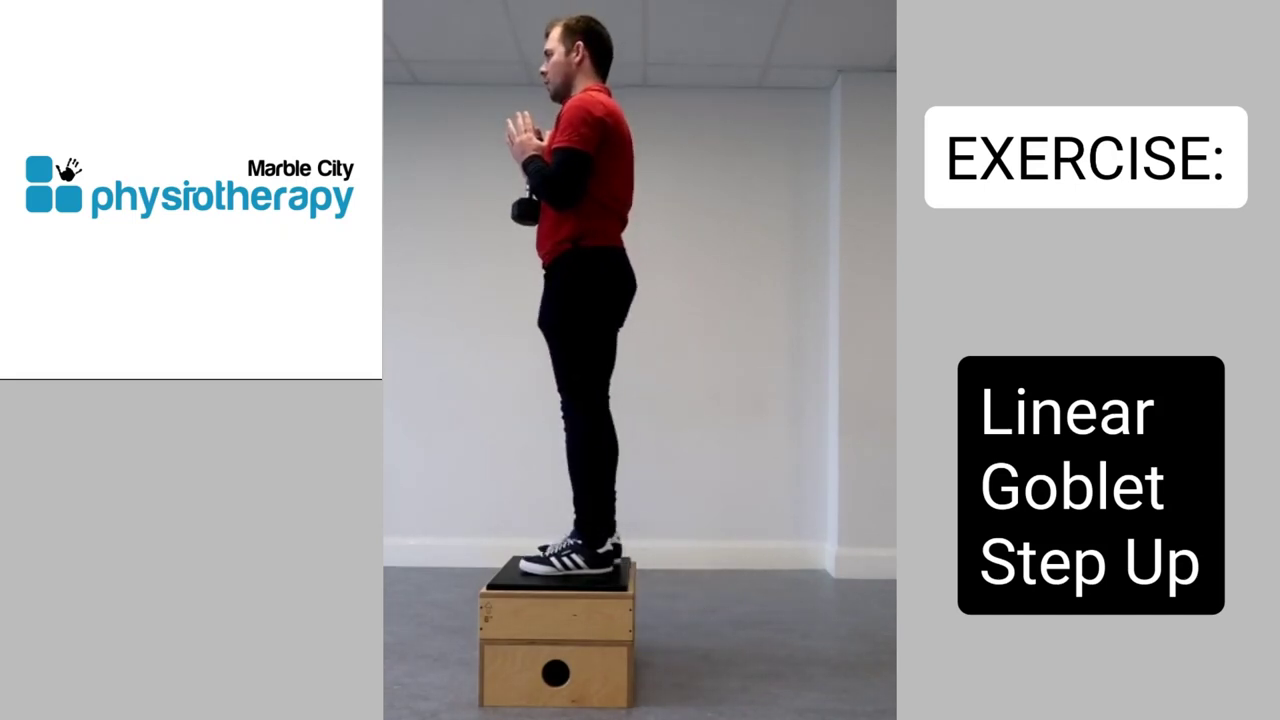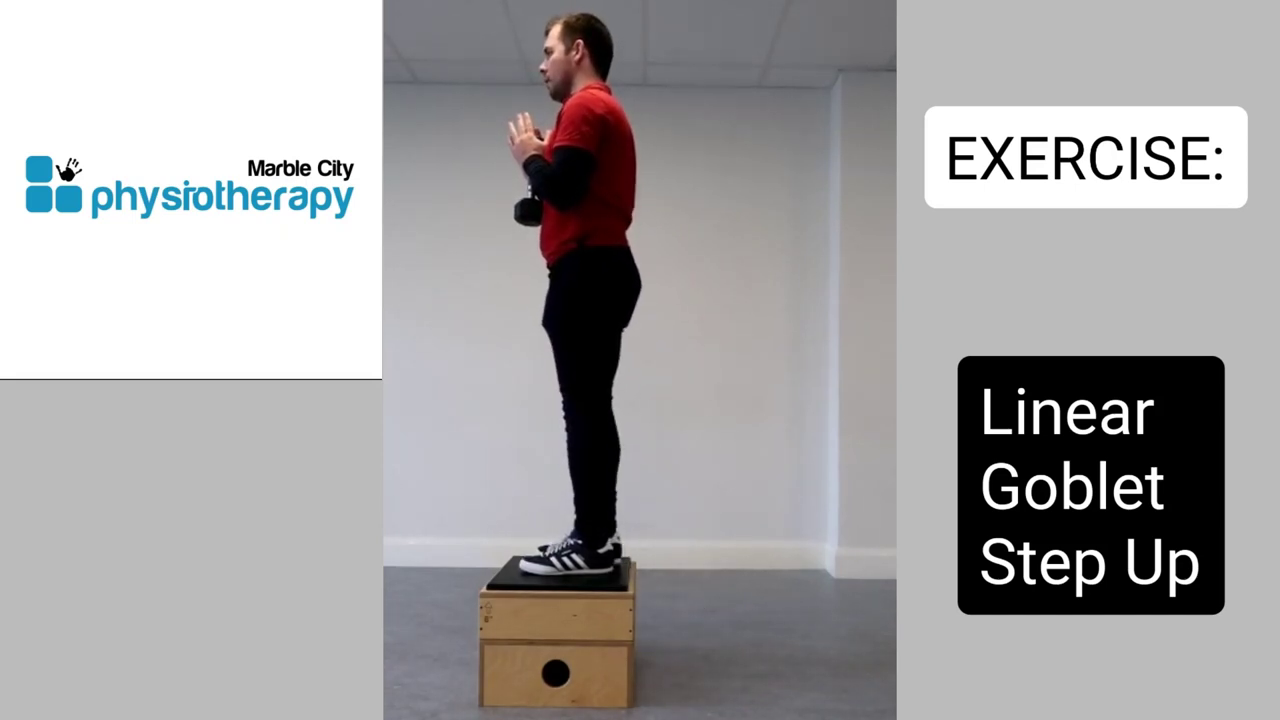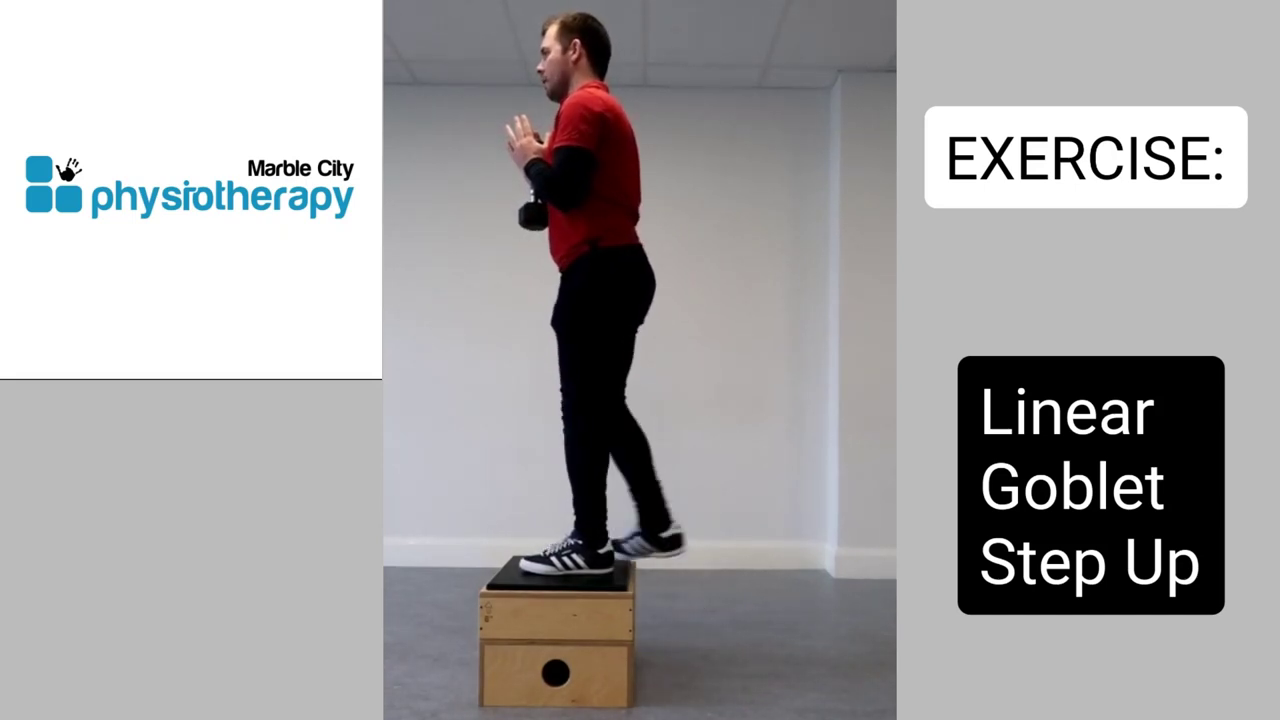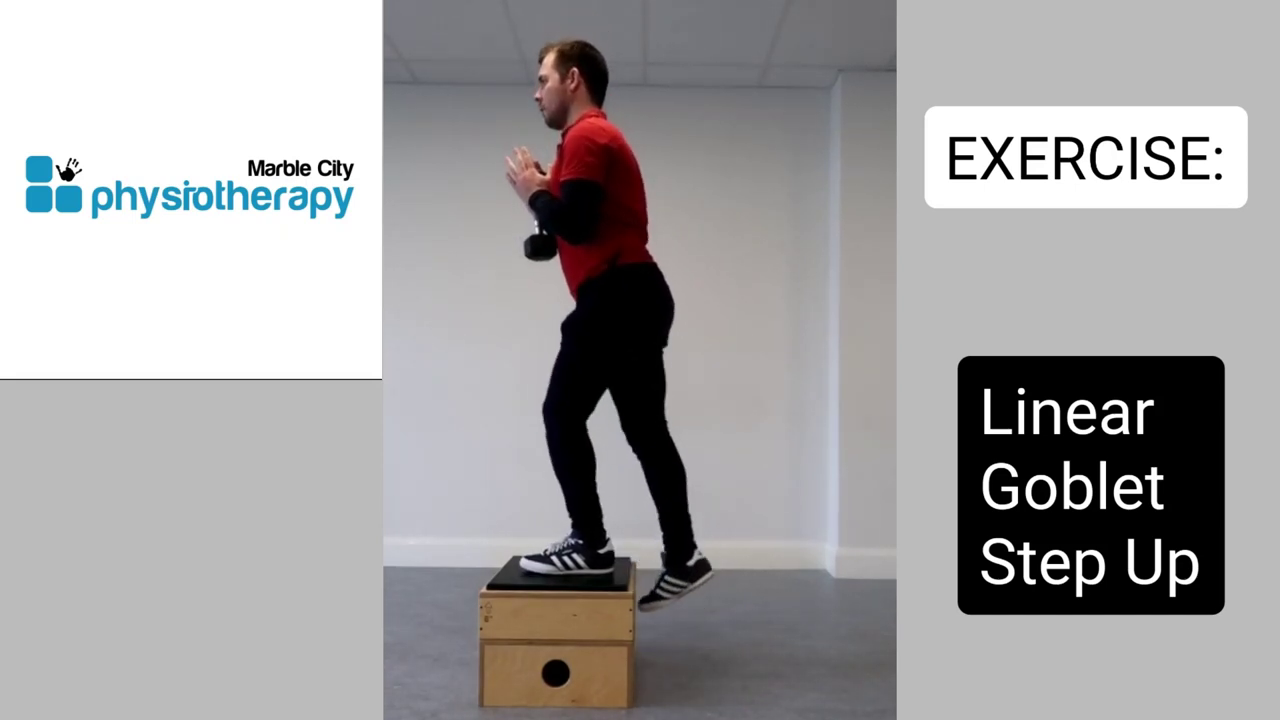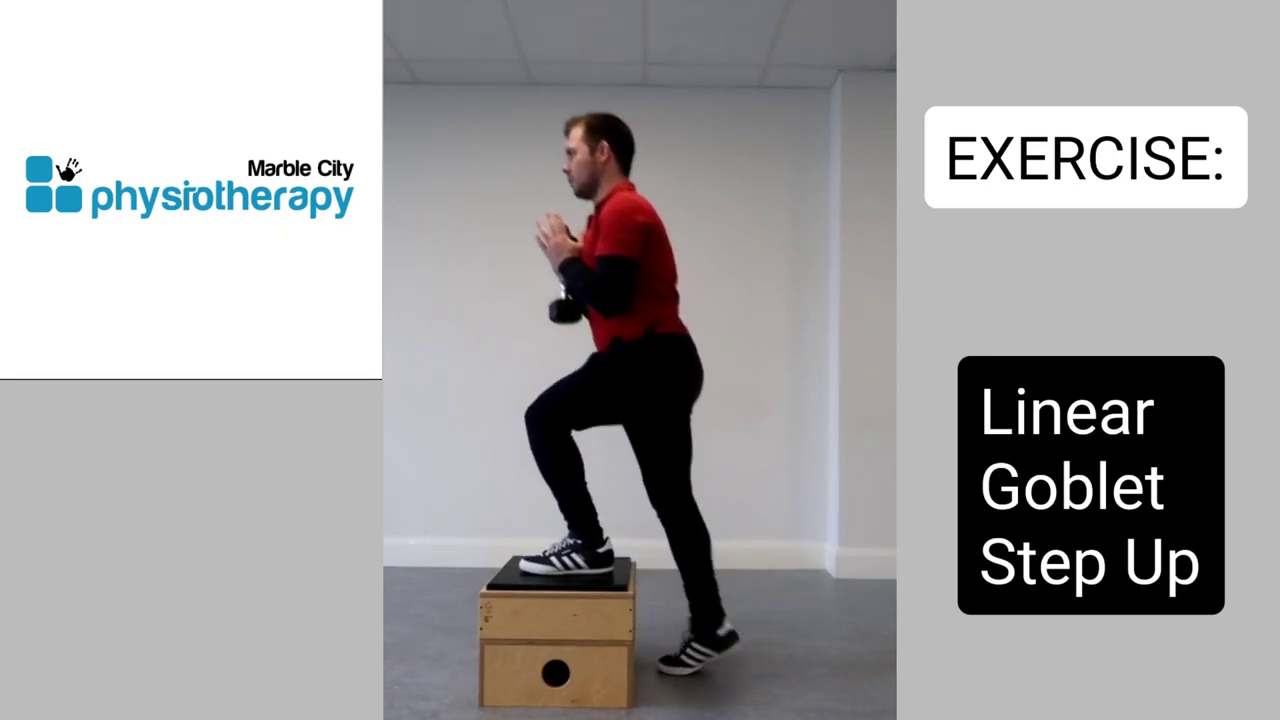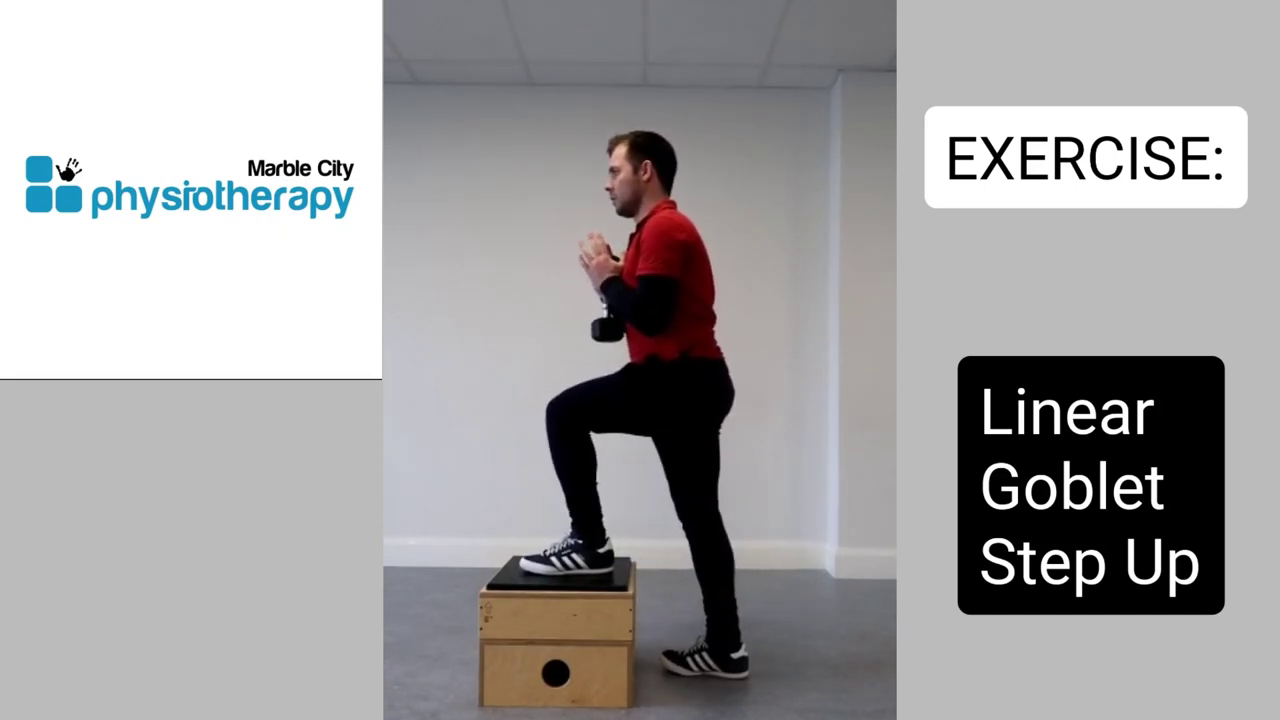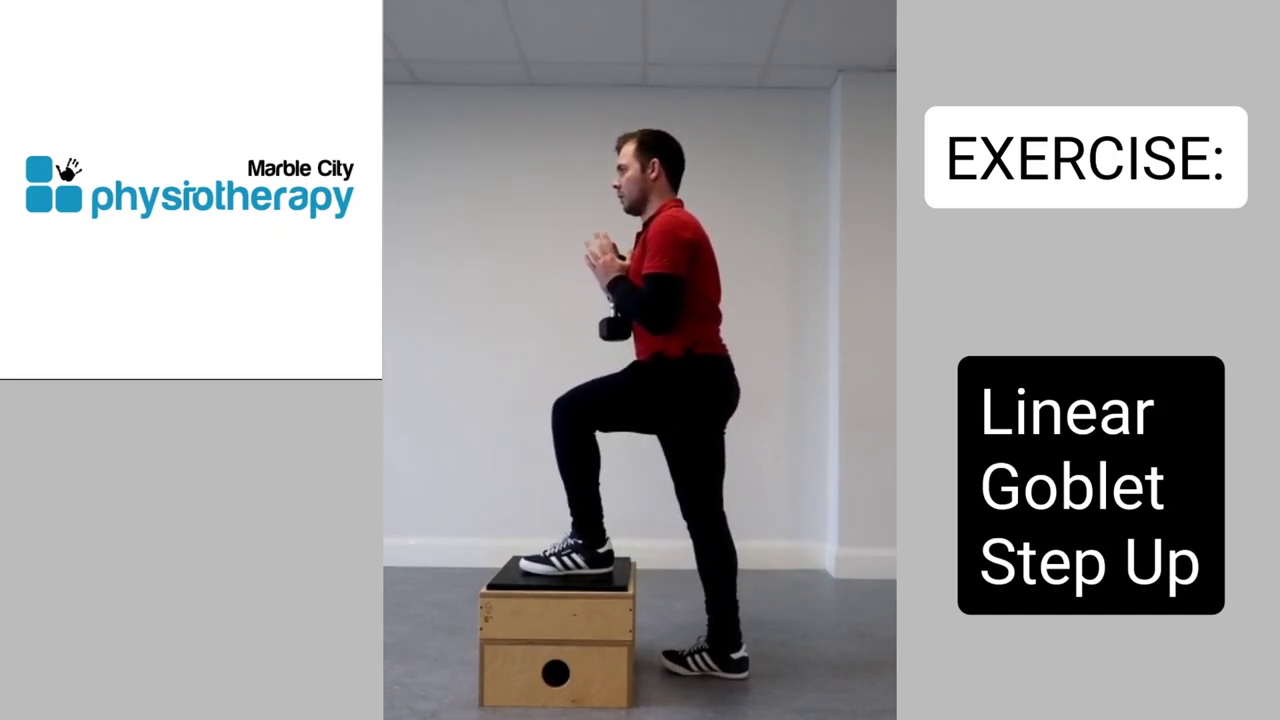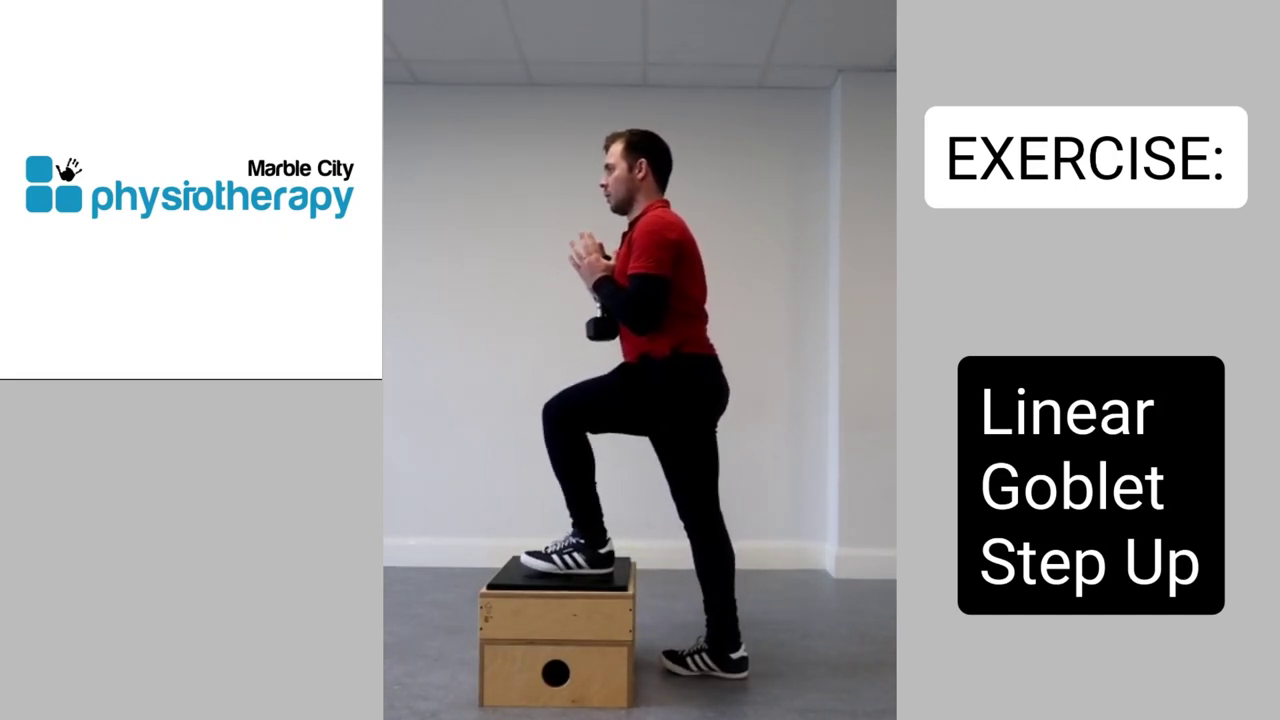
dt=0.4s
person 1, frame 1
left shoulder: (584, 109)
right shoulder: (601, 112)
left elbow: (560, 190)
left wrist: (529, 156)
right wrist: (542, 161)
left hip: (582, 274)
right hip: (596, 273)
left knee: (582, 408)
right knee: (588, 407)
left ankle: (591, 543)
right ankle: (597, 535)
person 1, frame 2
left shoulder: (585, 107)
right shoulder: (602, 110)
left elbow: (563, 190)
left wrist: (529, 156)
right wrist: (544, 160)
left hip: (588, 275)
right hip: (602, 272)
left knee: (584, 408)
right knee: (590, 408)
left ankle: (591, 543)
right ankle: (597, 535)
person 1, frame 3
left shoulder: (583, 107)
right shoulder: (601, 109)
left elbow: (566, 191)
left wrist: (530, 159)
right wrist: (544, 161)
left hip: (599, 276)
right hip: (616, 272)
left knee: (582, 410)
right knee: (604, 407)
left ankle: (590, 544)
right ankle: (657, 525)
person 1, frame 4
left shoulder: (585, 137)
right shoulder: (597, 138)
left elbow: (576, 224)
left wrist: (533, 192)
right wrist: (546, 192)
left hip: (618, 298)
right hip: (635, 298)
left knee: (563, 413)
right knee: (647, 433)
left ankle: (589, 546)
right ankle: (682, 559)
person 1, frame 5
left shoulder: (621, 211)
right shoulder: (618, 212)
left elbow: (610, 299)
left wrist: (563, 259)
right wrist: (575, 261)
left hip: (648, 361)
right hip: (659, 363)
left knee: (546, 418)
right knee: (672, 500)
left ankle: (587, 544)
right ankle: (711, 627)
person 1, frame 6
left shoulder: (663, 228)
right shoulder: (657, 230)
left elbow: (651, 317)
left wrist: (605, 279)
right wrist: (616, 279)
left hip: (680, 382)
right hip: (691, 384)
left knee: (566, 414)
right knee: (699, 517)
left ankle: (589, 543)
right ankle: (724, 647)
person 1, frame 7
left shoulder: (670, 227)
right shoulder: (665, 228)
left elbow: (657, 316)
left wrist: (612, 278)
right wrist: (622, 278)
left hip: (686, 380)
right hip: (697, 383)
left knee: (573, 412)
right knee: (704, 516)
left ankle: (588, 544)
right ankle: (725, 647)
person 1, frame 8
left shoulder: (656, 228)
right shoulder: (651, 229)
left elbow: (642, 317)
left wrist: (597, 277)
right wrist: (608, 278)
left hip: (675, 380)
right hip: (687, 382)
left knee: (563, 415)
right knee: (700, 515)
left ankle: (590, 543)
right ankle: (724, 646)
